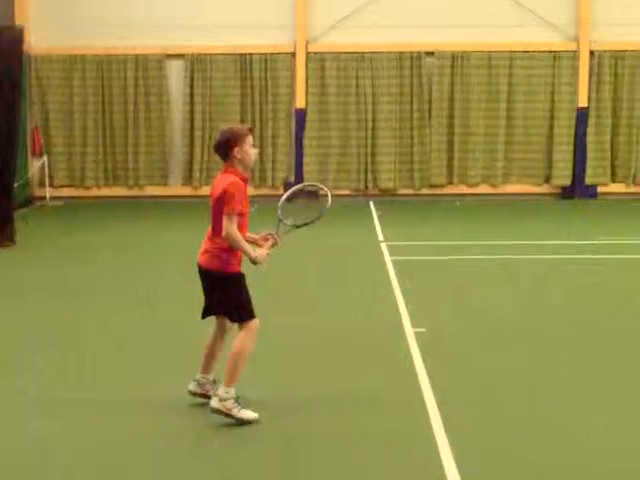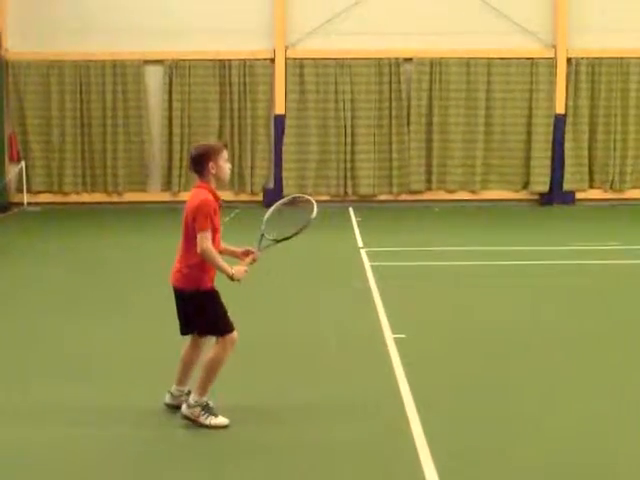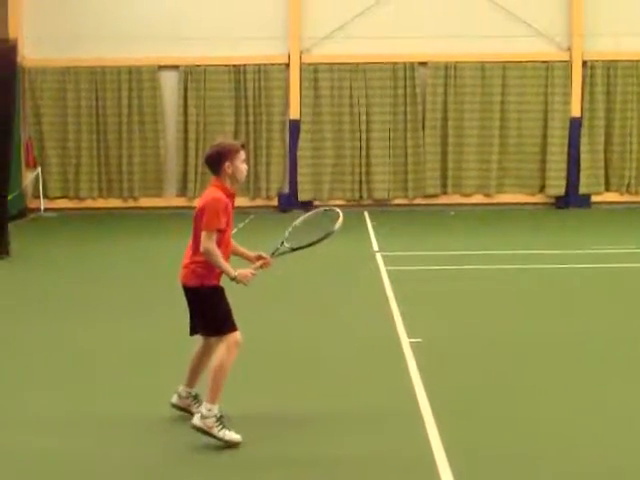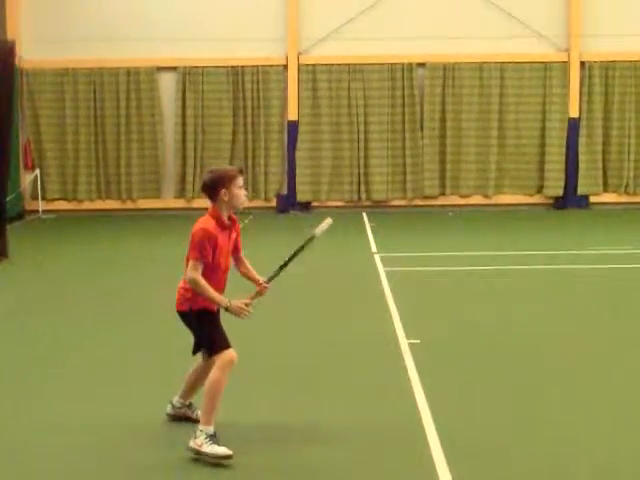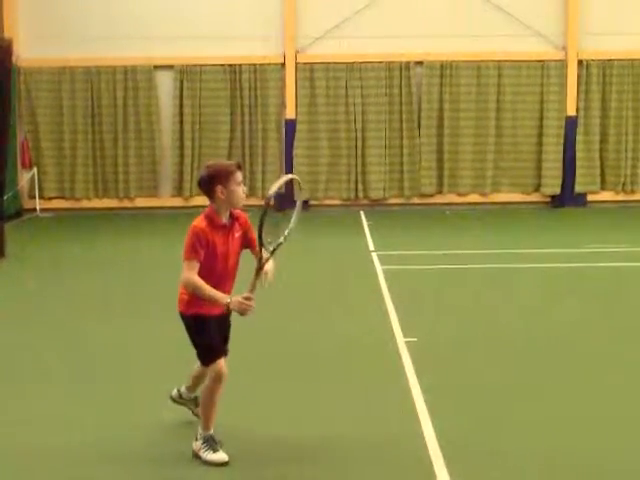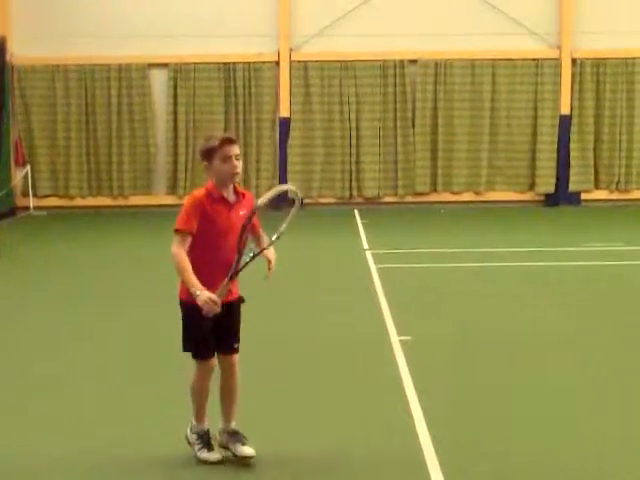
dt=0.7s
person 1, frame 1
left shoulder: (223, 180)
right shoulder: (234, 185)
right elbow: (228, 232)
left wrist: (254, 239)
right wrist: (253, 254)
left hip: (211, 262)
right hip: (223, 265)
left knee: (223, 324)
right knee: (249, 325)
left ankle: (203, 381)
right ankle: (226, 397)
person 1, frame 2
left shoulder: (201, 196)
right shoulder: (205, 201)
right elbow: (204, 248)
left wrist: (236, 252)
right wrist: (230, 272)
left hip: (185, 279)
right hip: (197, 282)
left knee: (199, 337)
right knee: (227, 338)
left ankle: (178, 393)
right ankle: (196, 404)
person 1, frame 3
left shoulder: (221, 197)
right shoulder: (216, 200)
right elbow: (207, 247)
left wrist: (249, 255)
right wrist: (234, 273)
left hip: (198, 277)
right hip: (202, 278)
left knee: (211, 339)
right knee: (231, 340)
left ankle: (185, 395)
right ankle: (208, 414)
person 1, frame 4
left shoulder: (232, 224)
right shoulder: (206, 230)
left elbow: (239, 260)
right elbow: (192, 277)
left wrist: (257, 281)
right wrist: (228, 304)
left hip: (207, 303)
right hip: (194, 303)
left knee: (212, 358)
right knee: (226, 358)
left ankle: (180, 404)
right ankle: (203, 435)
person 1, frame 5
left shoulder: (240, 220)
right shoulder: (200, 229)
left elbow: (261, 253)
right elbow: (188, 278)
left wrist: (267, 266)
right wrist: (228, 300)
left hip: (221, 305)
right hip: (197, 308)
left knee: (213, 360)
right knee: (218, 369)
left ankle: (186, 393)
right ankle: (204, 438)
person 1, frame 6
left shoulder: (245, 199)
right shoulder: (198, 202)
left elbow: (256, 231)
right elbow: (178, 250)
left wrist: (268, 250)
right wrist: (198, 292)
left hip: (229, 296)
right hip: (198, 299)
left knee: (231, 363)
right knee: (205, 365)
left ankle: (229, 430)
right ankle: (198, 430)
